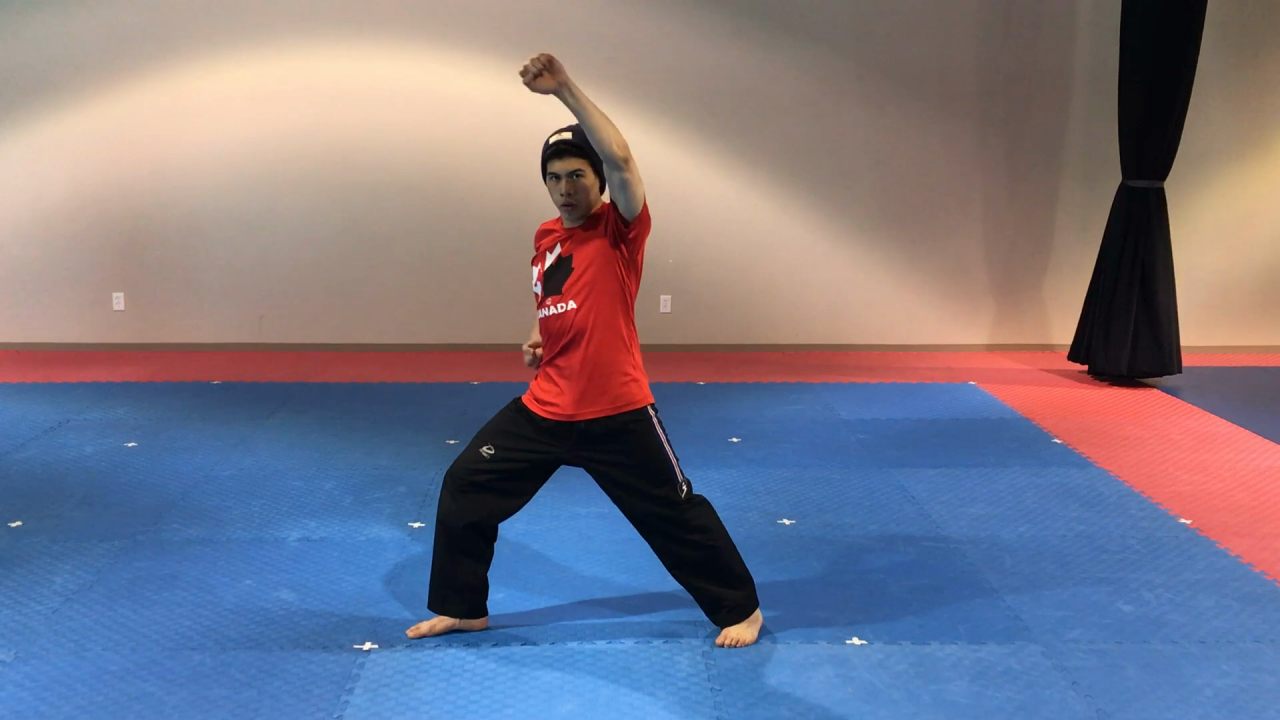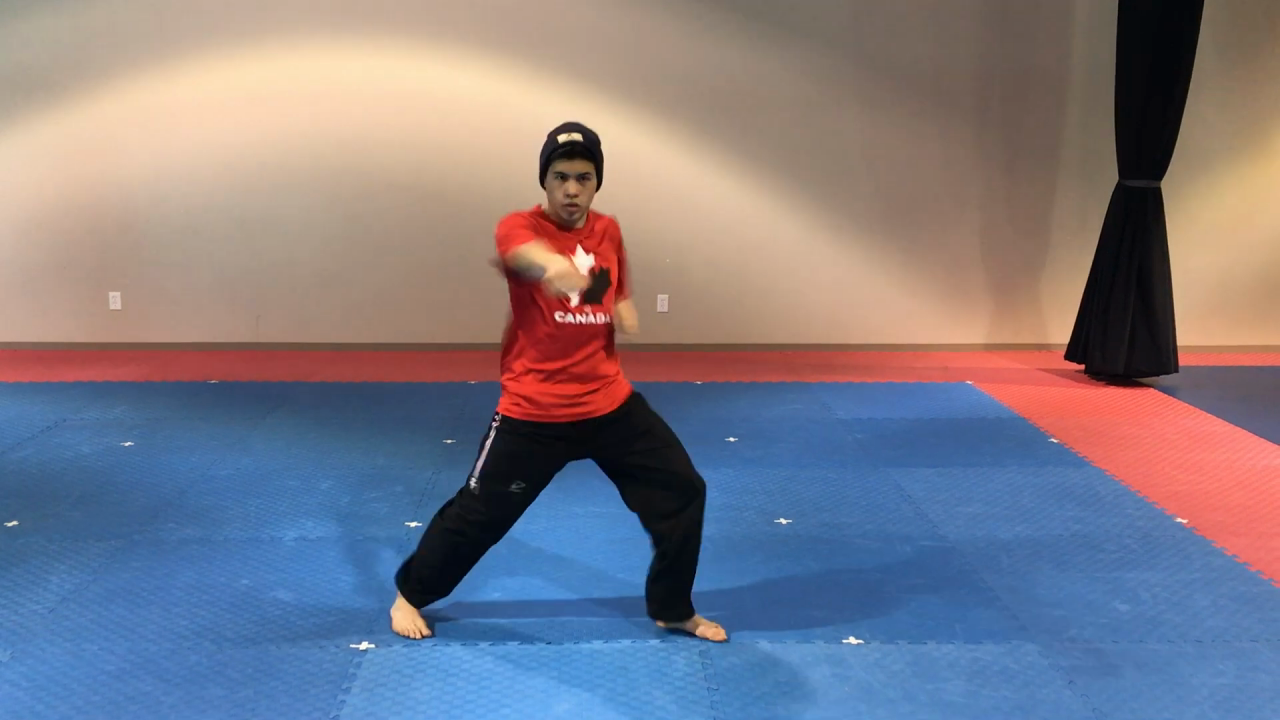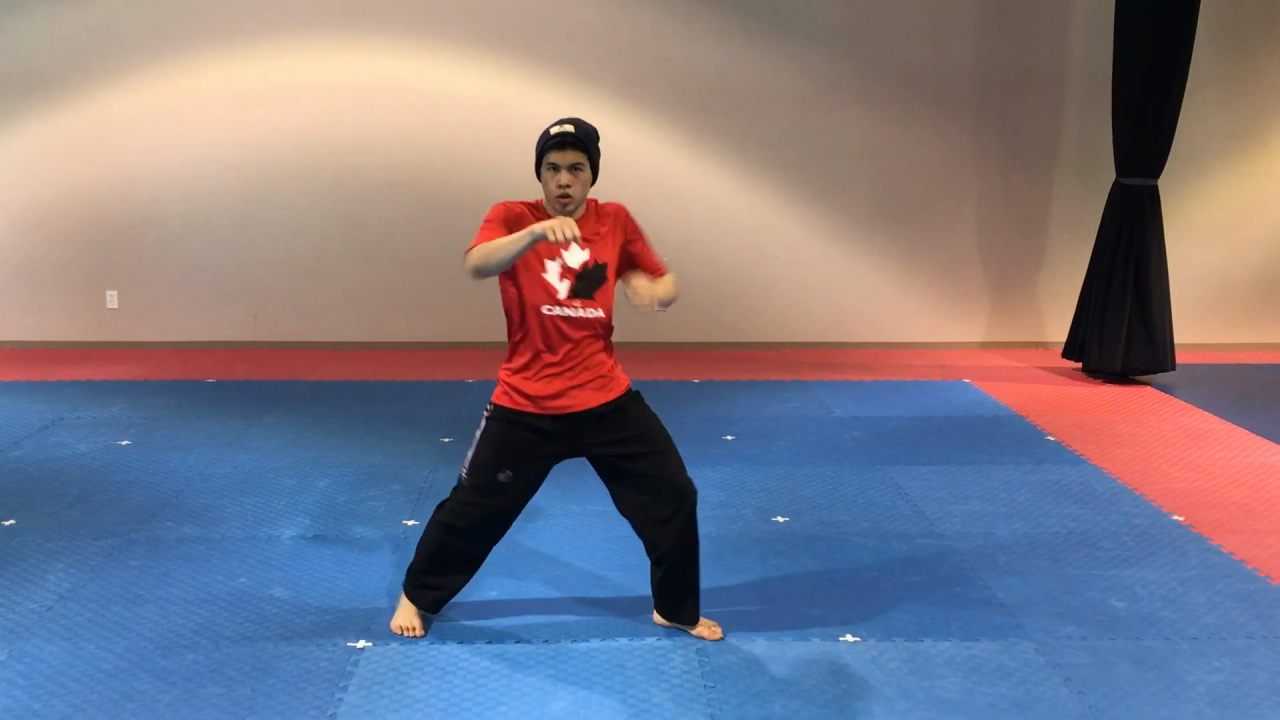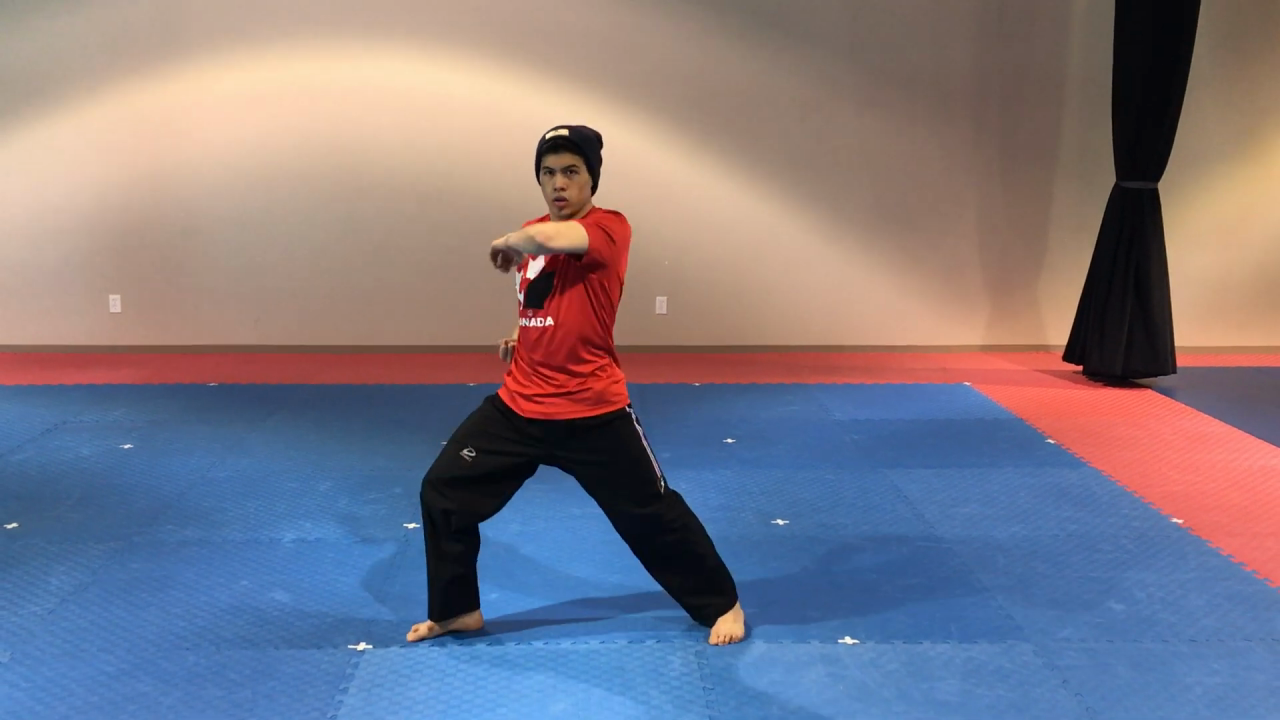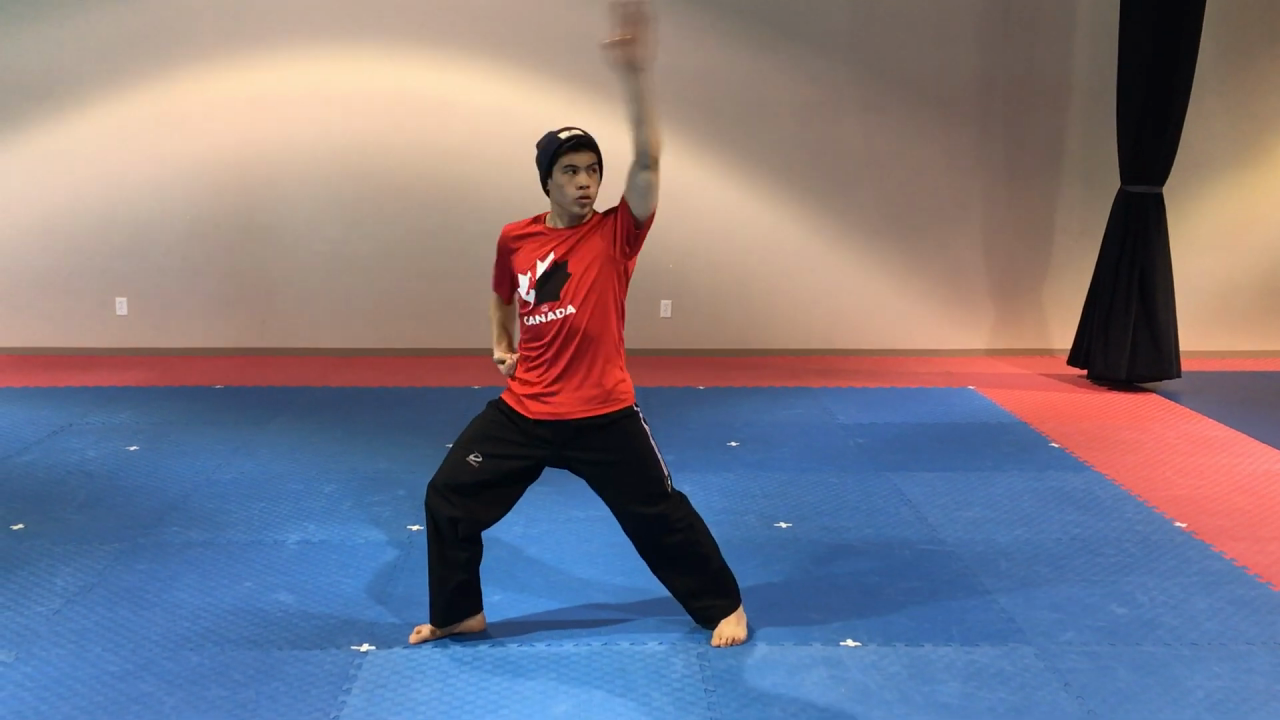
dt=0.4s
person 1, frame 1
left shoulder: (623, 227)
right shoulder: (546, 236)
left elbow: (620, 157)
left wrist: (565, 88)
right wrist: (536, 334)
left hip: (617, 413)
right hip: (543, 409)
left knee: (674, 513)
right knee: (465, 486)
left ankle: (741, 609)
right ankle: (460, 608)
person 1, frame 2
left shoulder: (605, 230)
right shoulder: (521, 226)
right elbow: (530, 256)
left wrist: (625, 317)
right wrist: (554, 266)
left hip: (610, 405)
right hip: (533, 412)
left knee: (683, 489)
right knee: (479, 512)
left ankle: (672, 608)
right ankle: (410, 594)
person 1, frame 3
left shoulder: (616, 219)
right shoulder: (512, 216)
left elbow: (665, 283)
right elbow: (478, 265)
left wrist: (651, 289)
right wrist: (537, 232)
left hip: (607, 398)
right hip: (526, 405)
left knee: (672, 494)
right knee: (475, 507)
left ankle: (677, 608)
right ankle: (417, 596)
person 1, frame 4
left shoulder: (611, 228)
right shoulder: (532, 233)
left elbow: (552, 239)
left wrist: (506, 242)
right wrist: (517, 336)
left hip: (594, 414)
right hip: (518, 407)
left knee: (651, 513)
right knee: (442, 490)
left ankle: (722, 604)
right ankle: (457, 609)
person 1, frame 5
left shoulder: (617, 234)
right shoulder: (514, 240)
left elbow: (648, 157)
left wrist: (634, 72)
right wrist: (501, 346)
left hip: (603, 417)
right hip: (522, 413)
left knee: (661, 517)
right knee: (447, 497)
left ankle: (724, 606)
right ankle: (457, 613)
